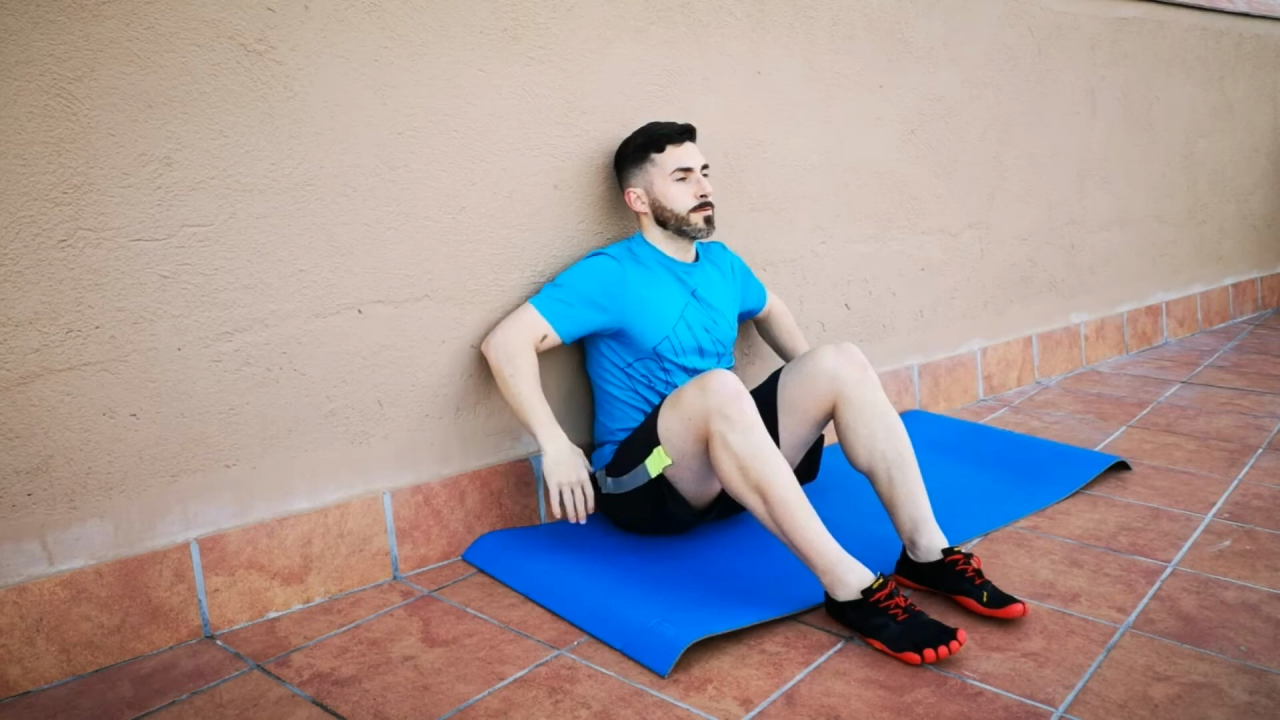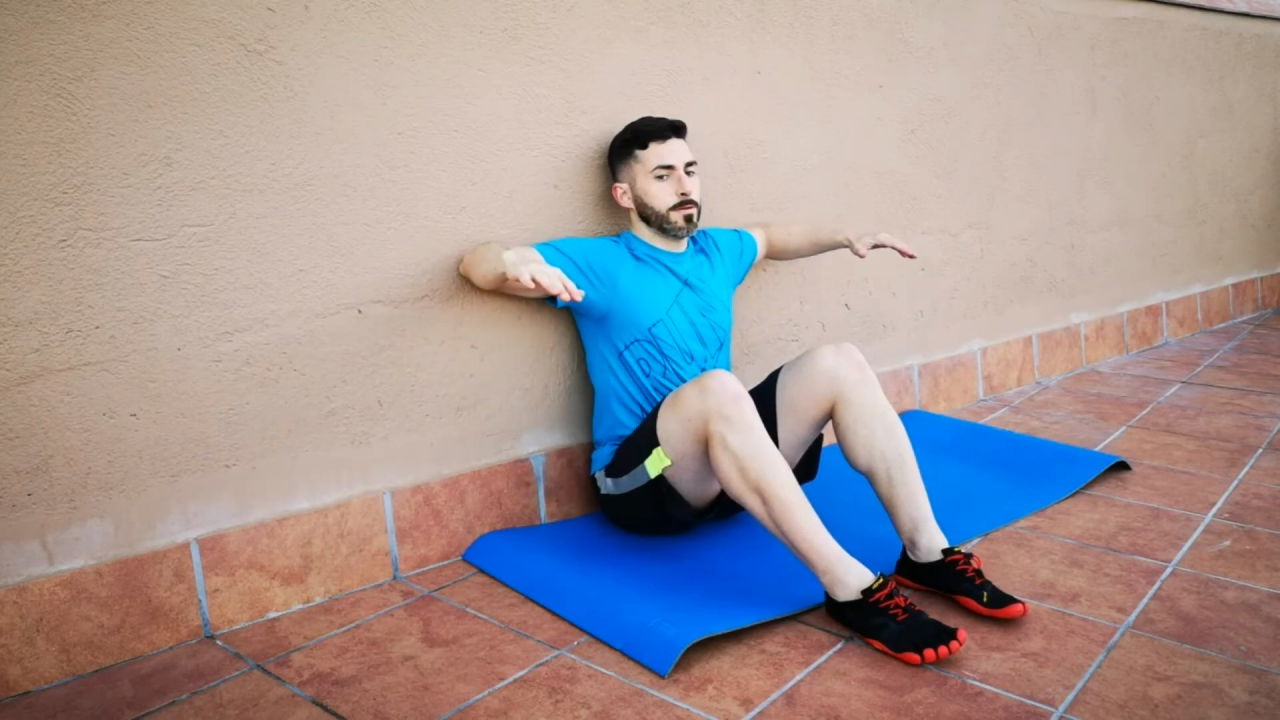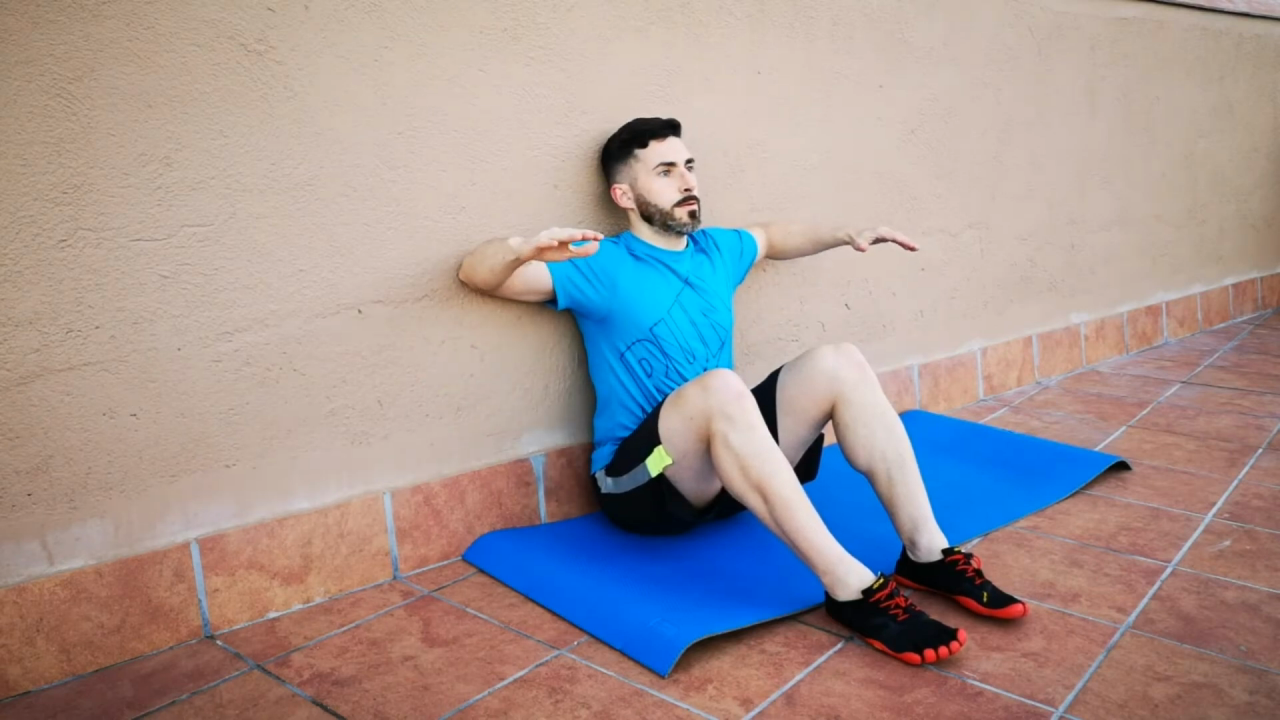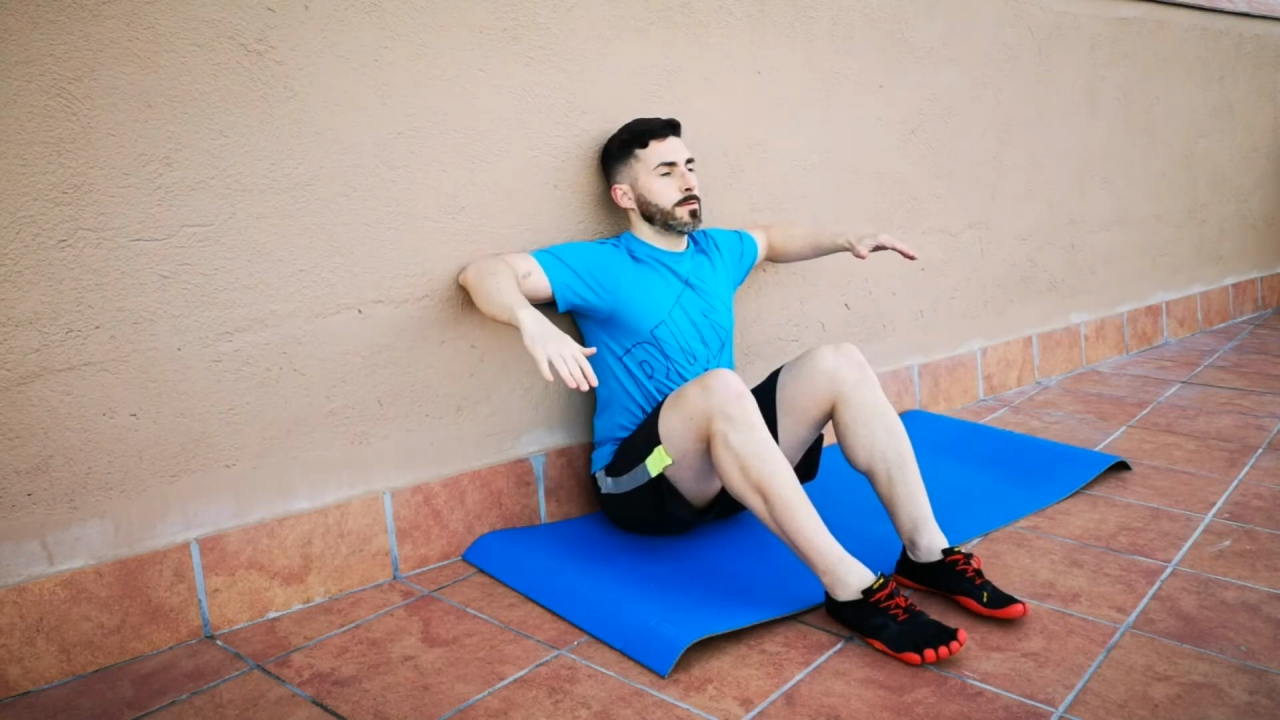
dt=1s
person 1, frame 1
left shoulder: (721, 263)
right shoulder: (610, 276)
left elbow: (770, 310)
right elbow: (504, 341)
left wrist: (814, 390)
right wrist: (553, 442)
left hip: (730, 467)
right hip: (641, 482)
left knee: (840, 361)
right knee: (717, 386)
left ankle: (926, 553)
right ankle: (850, 588)
person 1, frame 2
left shoulder: (716, 250)
right shoulder: (600, 263)
left elbow: (770, 238)
right elbow: (474, 264)
left wrist: (844, 239)
right wrist: (512, 262)
left hip: (729, 464)
right hip: (641, 482)
left knee: (838, 363)
right knee: (716, 388)
left ankle: (926, 552)
right ankle: (850, 587)
person 1, frame 3
left shoulder: (716, 250)
right shoulder: (602, 266)
left elbow: (770, 236)
right elbow: (475, 271)
left wrist: (844, 235)
right wrist: (523, 247)
left hip: (731, 465)
right hip: (641, 484)
left knee: (839, 363)
right knee: (719, 387)
left ankle: (926, 552)
right ankle: (851, 587)
person 1, frame 4
left shoulder: (716, 251)
right shoulder: (601, 266)
left elbow: (771, 239)
right elbow: (482, 273)
left wrist: (846, 240)
right wrist: (534, 323)
left hip: (731, 467)
right hip: (641, 483)
left knee: (839, 363)
right knee: (720, 386)
left ankle: (926, 552)
right ankle: (850, 587)
